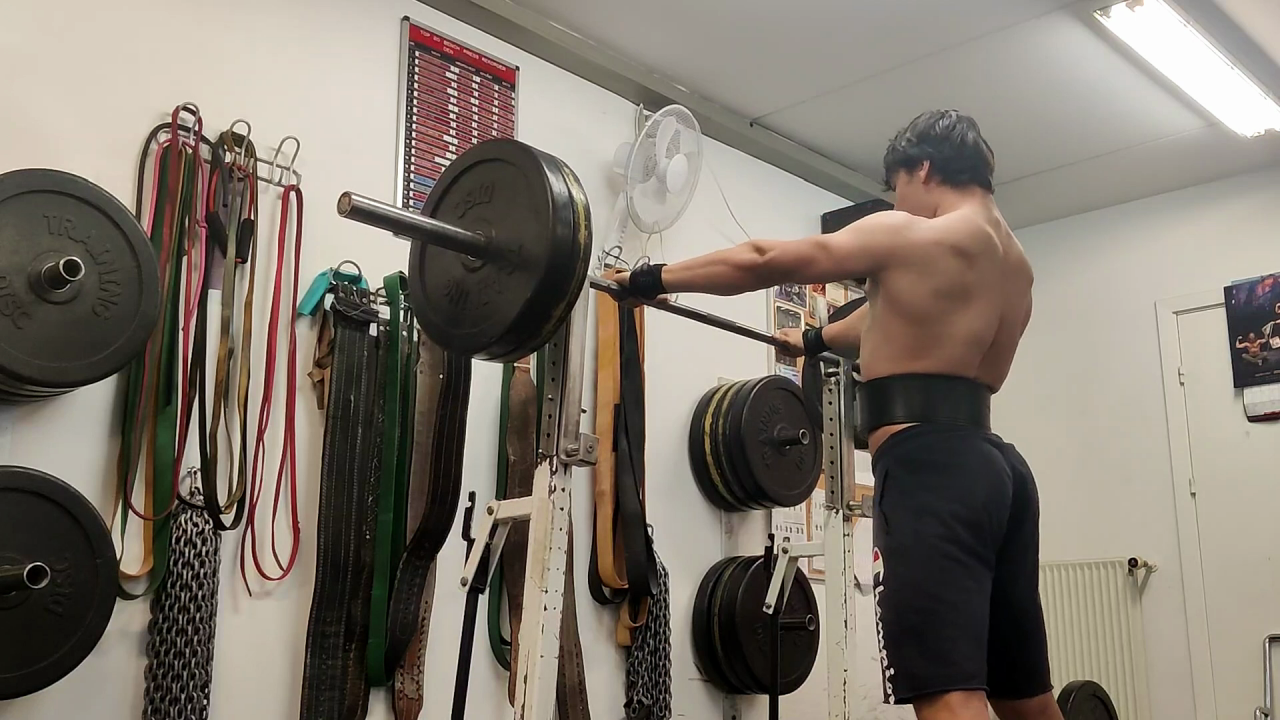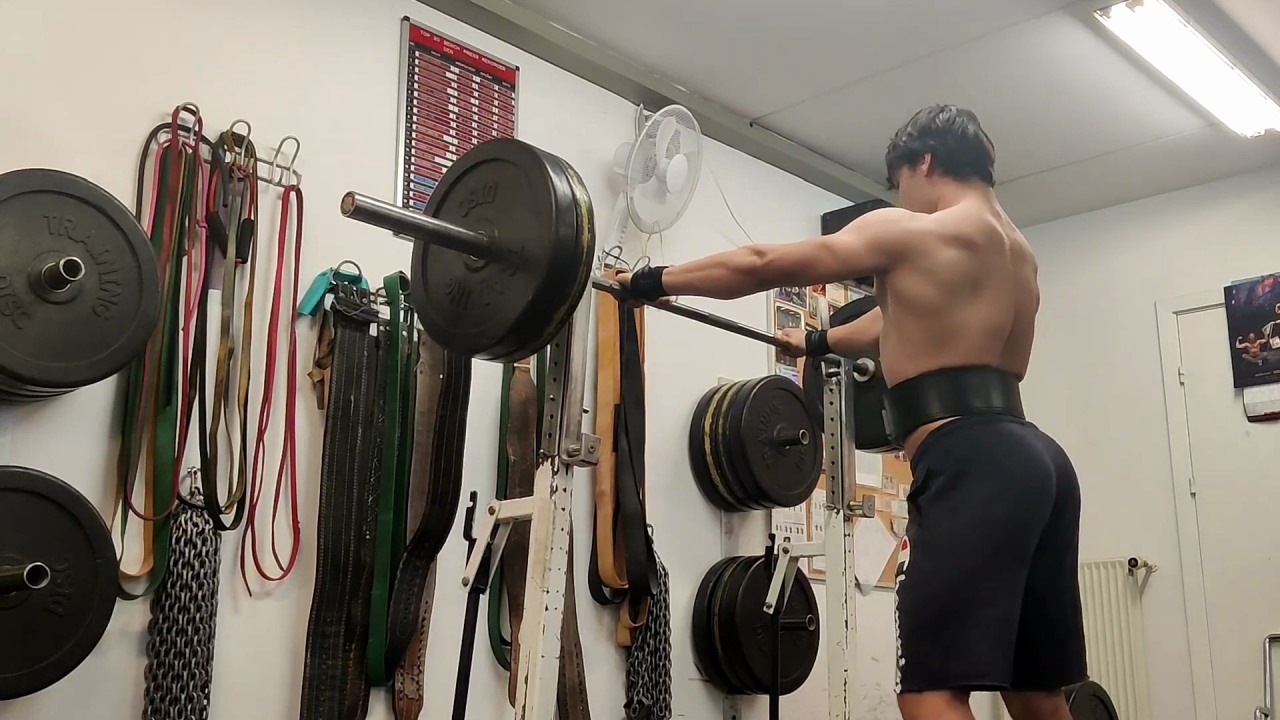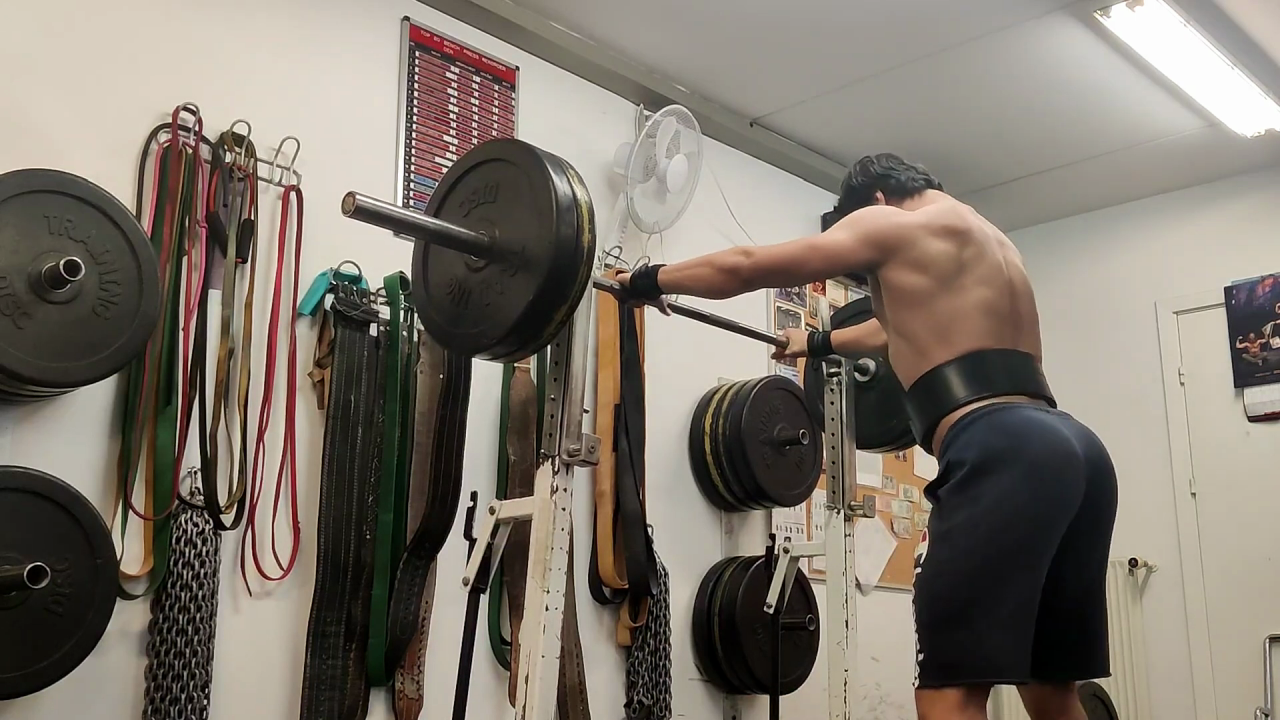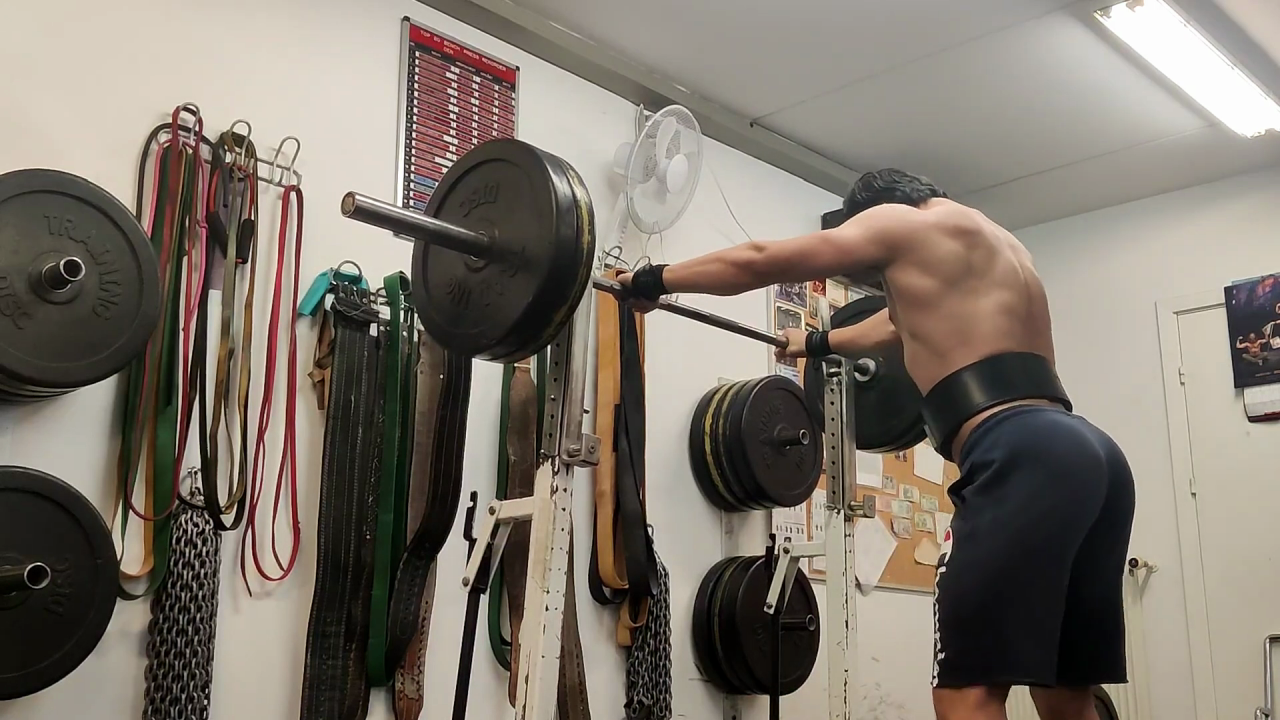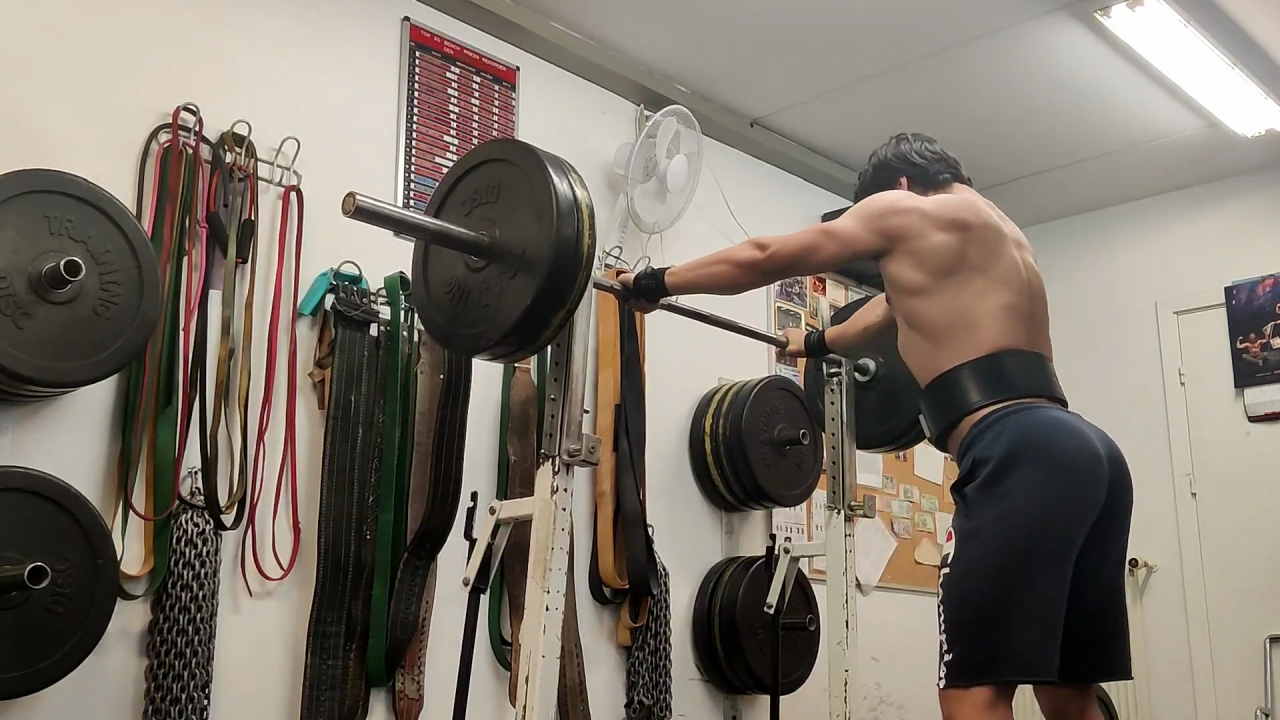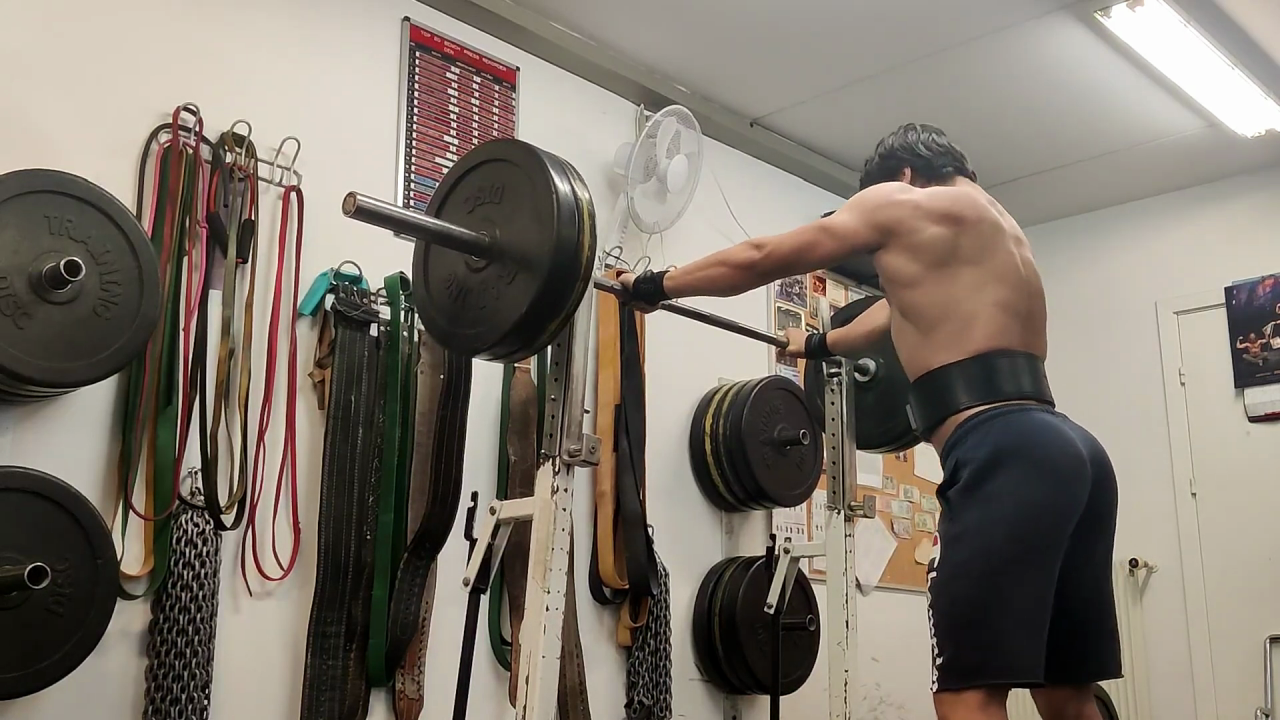
dt=0.4s
person 1, frame 1
left shoulder: (909, 237)
right shoulder: (1014, 264)
left elbow: (763, 261)
left wrist: (650, 279)
right wrist: (816, 339)
left hip: (931, 472)
right hip: (989, 468)
person 1, frame 2
left shoulder: (912, 232)
right shoulder: (1016, 251)
left elbow: (761, 265)
left wrist: (652, 280)
right wrist: (820, 342)
left hip: (973, 469)
right hip: (1034, 465)
person 1, frame 3
left shoulder: (894, 224)
right shoulder: (987, 239)
left elbow: (747, 266)
left wrist: (650, 280)
right wrist: (823, 342)
left hip: (1003, 456)
right hip: (1071, 452)
person 1, frame 4
left shoulder: (903, 224)
right shoulder: (995, 241)
left elbow: (759, 260)
left wrist: (653, 281)
right wrist: (819, 343)
left hip: (1024, 460)
right hip: (1088, 457)
person 1, frame 5
left shoulder: (907, 210)
right shoulder: (999, 232)
left elbow: (763, 257)
left wrist: (656, 284)
right wrist: (820, 342)
left hip: (1022, 458)
right hip: (1085, 454)
person 1, frame 6
left shoulder: (904, 202)
right shoulder: (1001, 228)
left elbow: (758, 259)
left wrist: (655, 286)
right wrist: (819, 344)
left hip: (1003, 456)
right hip: (1069, 452)
